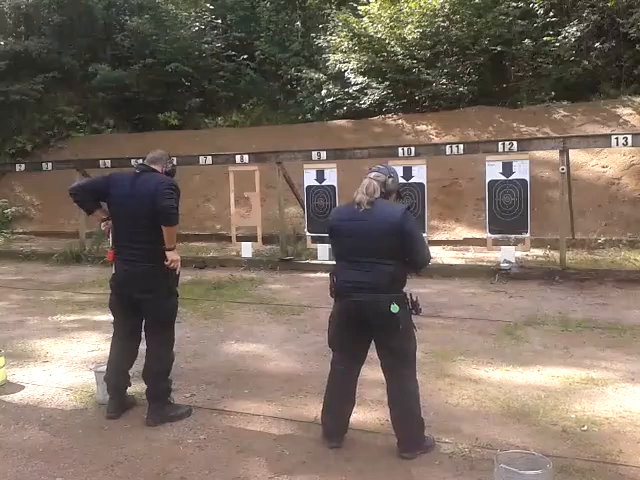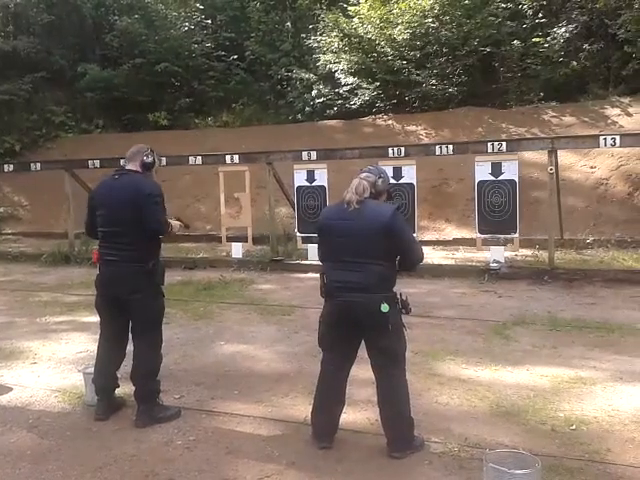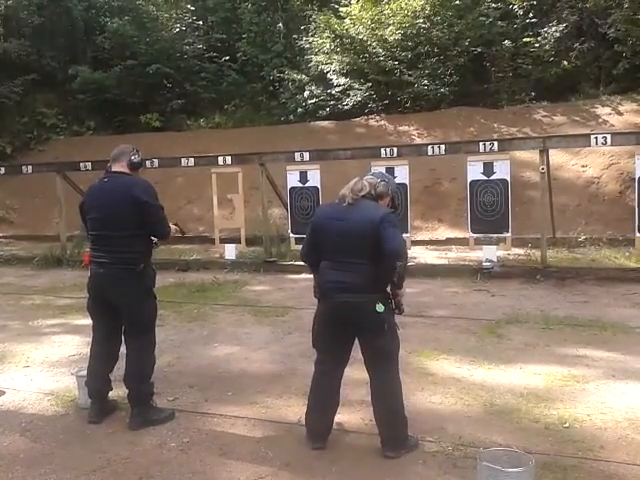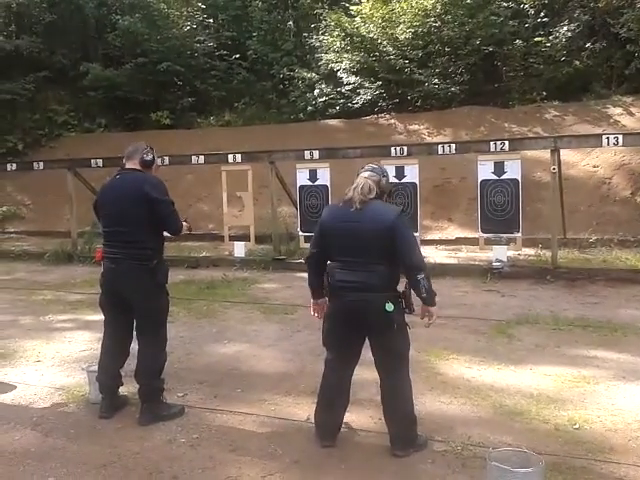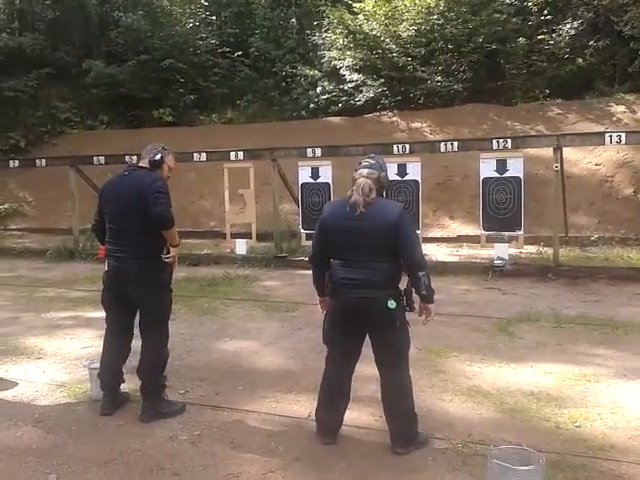
dt=1s
person 1, frame 1
left shoulder: (338, 215)
right shoulder: (399, 215)
right elbow: (421, 259)
left hip: (347, 302)
right hip: (387, 304)
left knee: (343, 367)
right knee: (400, 372)
left ankle: (333, 432)
right ankle: (411, 441)
person 1, frame 2
left shoulder: (328, 215)
right shoulder: (388, 215)
right elbow: (414, 258)
right wrist: (388, 261)
left hip: (337, 302)
right hip: (377, 304)
left knee: (332, 367)
right knee: (390, 371)
left ankle: (322, 433)
right ankle: (400, 441)
person 1, frame 3
left shoulder: (324, 213)
right shoulder: (382, 216)
left elbow: (307, 255)
right elbow: (396, 254)
right wrist: (396, 286)
left hip: (331, 302)
right hip: (370, 304)
left knee: (327, 367)
right knee: (384, 371)
left ankle: (316, 434)
right ankle: (394, 441)
person 1, frame 4
left shoulder: (330, 215)
right shoulder: (392, 216)
left elbow: (314, 259)
right elbow: (412, 262)
left wrist: (318, 295)
right wrist: (428, 299)
left hip: (341, 303)
right hip: (381, 304)
left knee: (337, 367)
right knee: (394, 372)
left ankle: (326, 432)
right ankle: (403, 440)
person 1, frame 5
left shoulder: (331, 212)
right shoulder: (394, 213)
left elbow: (318, 258)
right elbow: (414, 259)
left wrist: (323, 293)
right wrist: (426, 296)
left hip: (343, 301)
right hip: (383, 301)
left knee: (337, 365)
right knee: (394, 369)
left ankle: (327, 429)
right ankle: (404, 437)
person 2, frame 1
left shoulder: (116, 181)
right shoulder: (165, 184)
left elbow: (77, 190)
right elbow: (168, 213)
left wrist: (105, 217)
right wrist: (171, 248)
left hip: (123, 272)
right hip: (155, 274)
left knee: (123, 335)
right knee: (159, 340)
left ankle: (116, 399)
right ankle: (159, 406)
person 2, frame 2
left shoulder: (101, 188)
right shoulder: (146, 186)
left elbow: (91, 230)
right elbow: (156, 226)
right wrist: (171, 225)
left hip: (108, 273)
right hip: (139, 275)
left knee: (110, 336)
right knee: (147, 340)
left ankle: (104, 401)
right ankle: (148, 407)
person 2, frame 3
left shoulder: (91, 192)
right shoulder: (139, 187)
left elbow: (93, 231)
right elbow: (159, 230)
right wrist: (170, 229)
left hip: (99, 275)
right hip: (131, 276)
left knee: (103, 338)
right knee: (140, 342)
left ankle: (97, 403)
right ankle: (141, 409)
person 2, frame 4
left shoulder: (105, 190)
right shoulder: (150, 184)
right elbow: (172, 225)
right wrist: (182, 226)
left hip: (112, 271)
right hip: (144, 273)
left knee: (114, 334)
right knee: (151, 338)
left ankle: (108, 399)
right ankle: (151, 404)
person 2, frame 5
left shoulder: (110, 186)
right shoulder: (153, 183)
left elbow: (99, 229)
right elbow: (162, 216)
right wrist: (174, 244)
left hip: (115, 270)
right hip: (148, 271)
left knee: (116, 332)
right knee: (154, 337)
left ankle: (110, 396)
right ankle: (153, 402)
